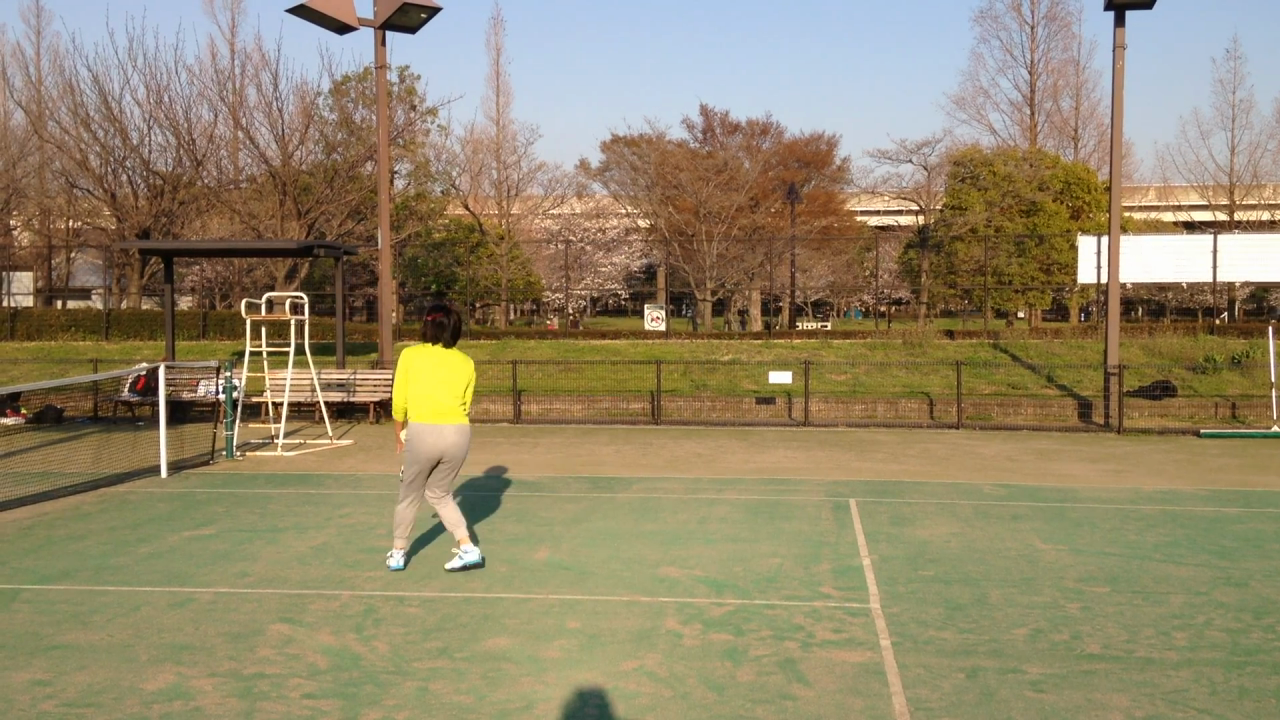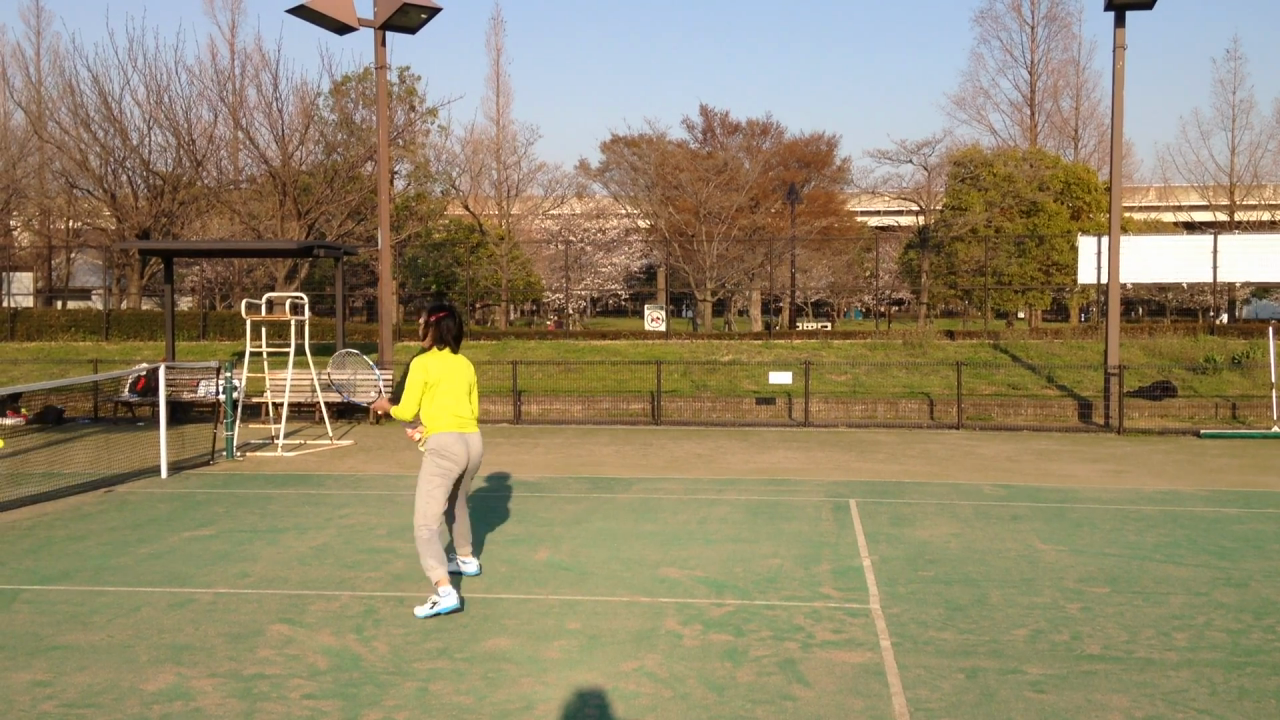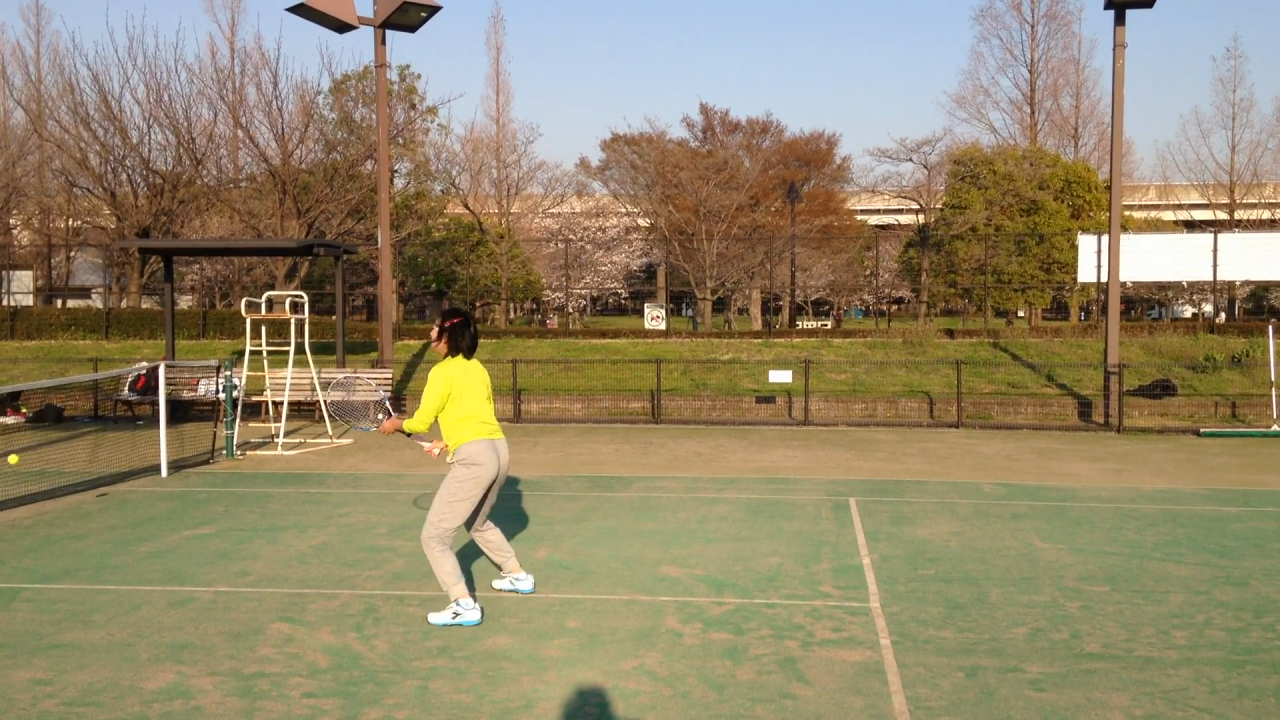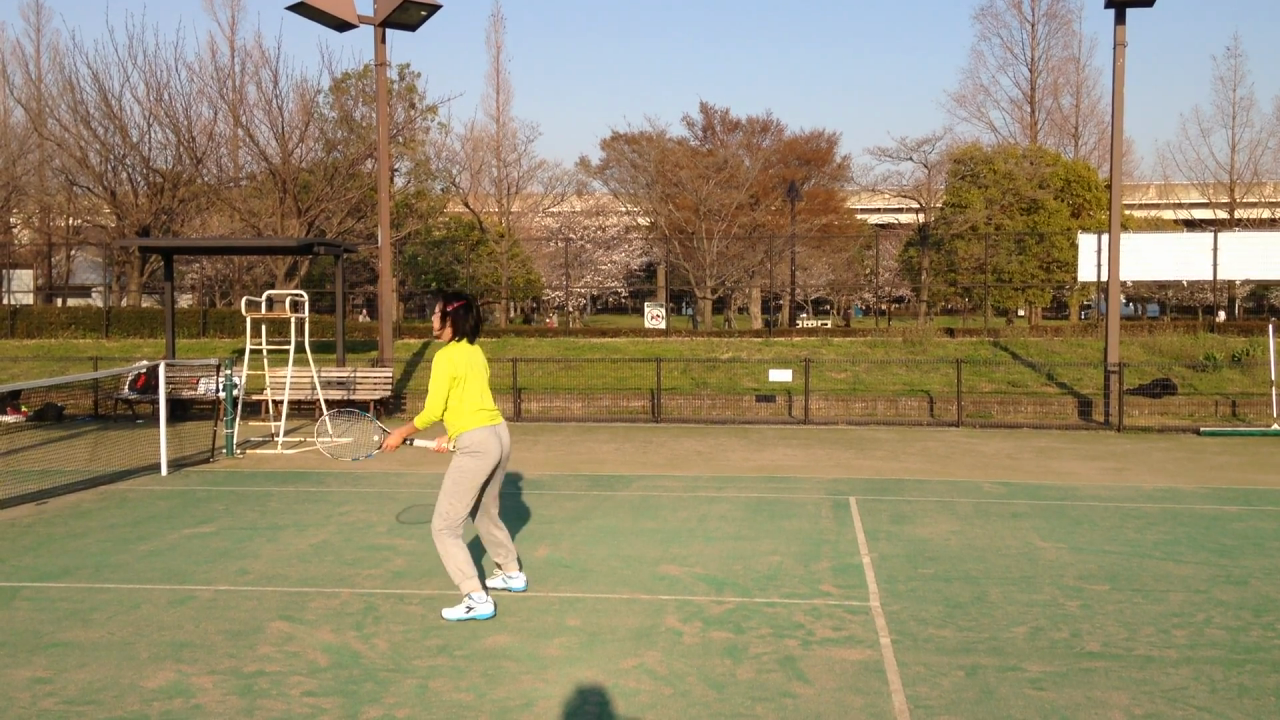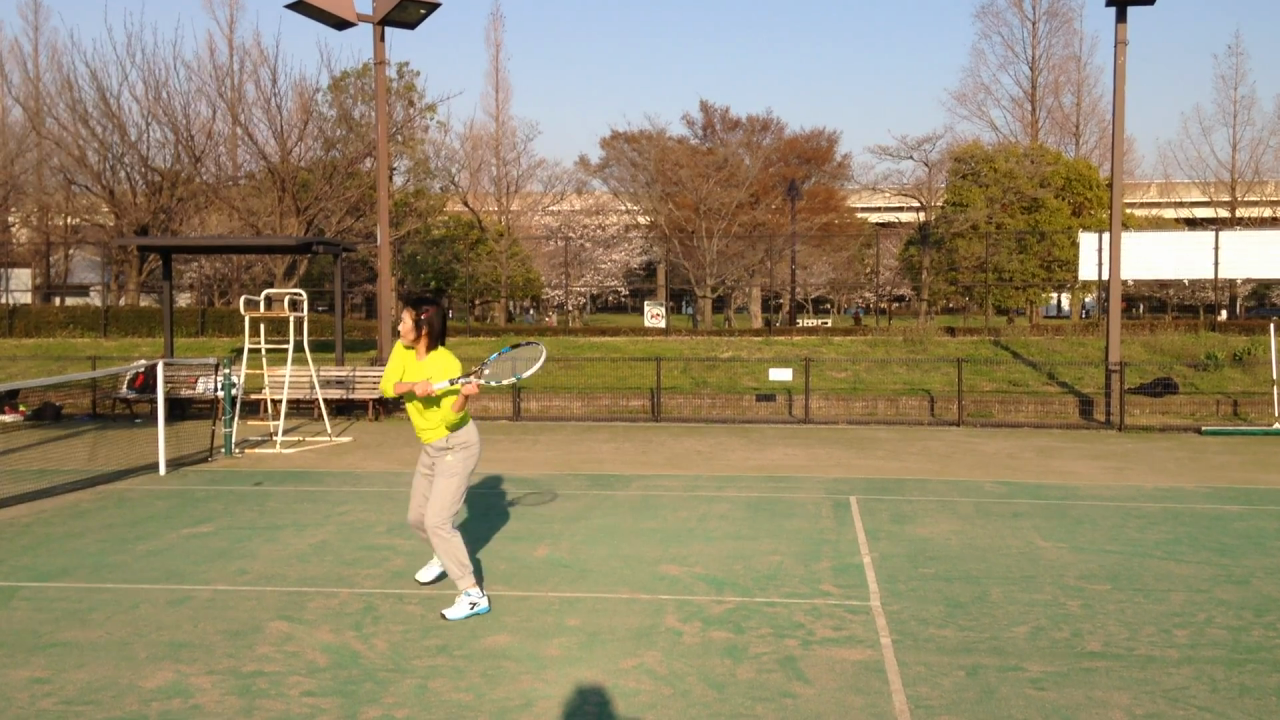
dt=0.5s
person 1, frame 1
left shoulder: (409, 355)
right shoulder: (466, 363)
left elbow: (399, 403)
left wrist: (399, 434)
left hip: (422, 432)
right hip: (458, 434)
left knee: (410, 495)
right knee: (439, 494)
left ankle: (398, 552)
right ankle: (468, 549)
person 1, frame 2
left shoulder: (423, 363)
right shoulder: (465, 364)
left elbow: (407, 411)
left wrist: (385, 406)
left hip: (444, 447)
right hip: (473, 443)
left knee: (425, 527)
right knee: (455, 505)
left ankle: (445, 592)
right ankle: (467, 559)
person 1, frame 3
left shoulder: (442, 373)
right shoulder: (477, 369)
left elbow: (421, 423)
left wrist: (395, 424)
right wrist: (448, 442)
left hip: (473, 459)
right hip: (498, 451)
left knee: (433, 537)
right knee: (477, 523)
left ankle: (465, 604)
right ankle: (518, 575)
person 1, frame 4
left shoulder: (446, 357)
right shoulder: (473, 353)
left elbow: (431, 412)
left wrist: (401, 434)
right wrist: (451, 438)
left hip: (475, 446)
right hip: (497, 438)
left knee: (444, 528)
right knee: (485, 515)
left ankle: (477, 599)
right ankle: (512, 572)
person 1, frame 5
left shoulder: (448, 364)
right shoulder: (403, 350)
left elbow: (451, 419)
right elbow: (387, 388)
left wrist: (463, 397)
right wrist: (413, 387)
left hip: (458, 445)
right hip: (430, 446)
left knee: (436, 521)
right knee: (417, 518)
left ankle: (473, 594)
right ankle: (445, 555)
